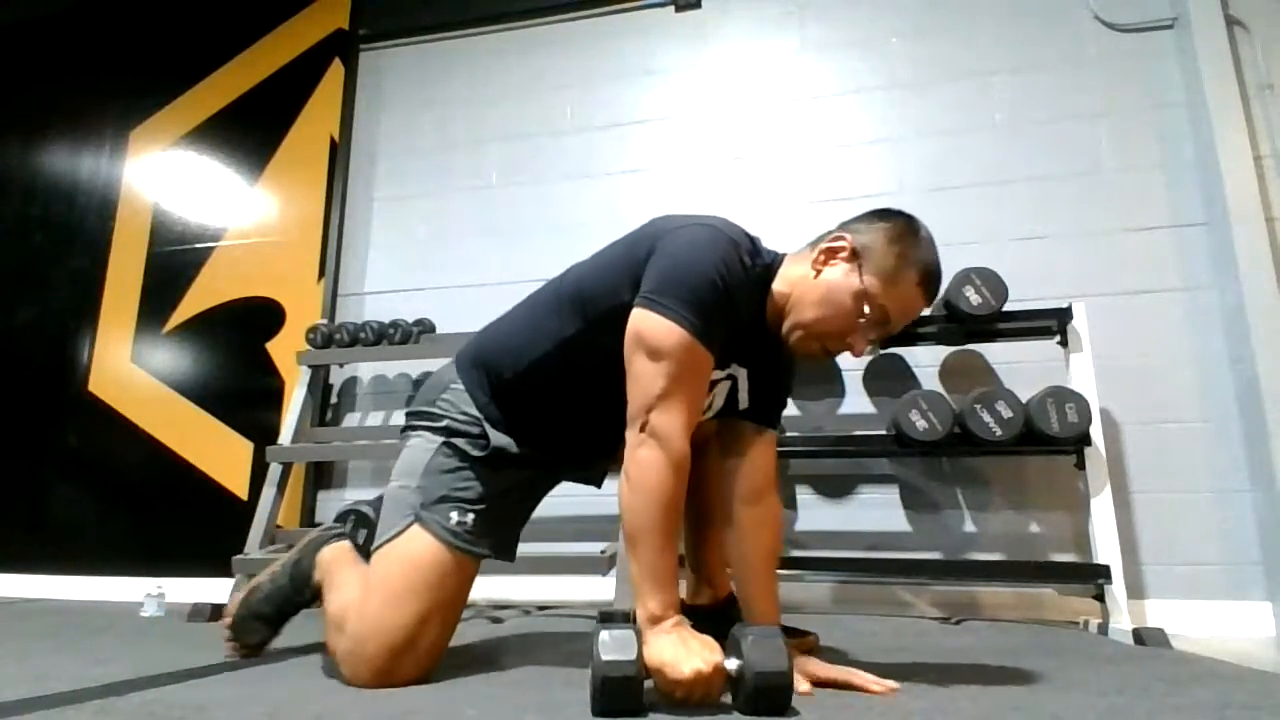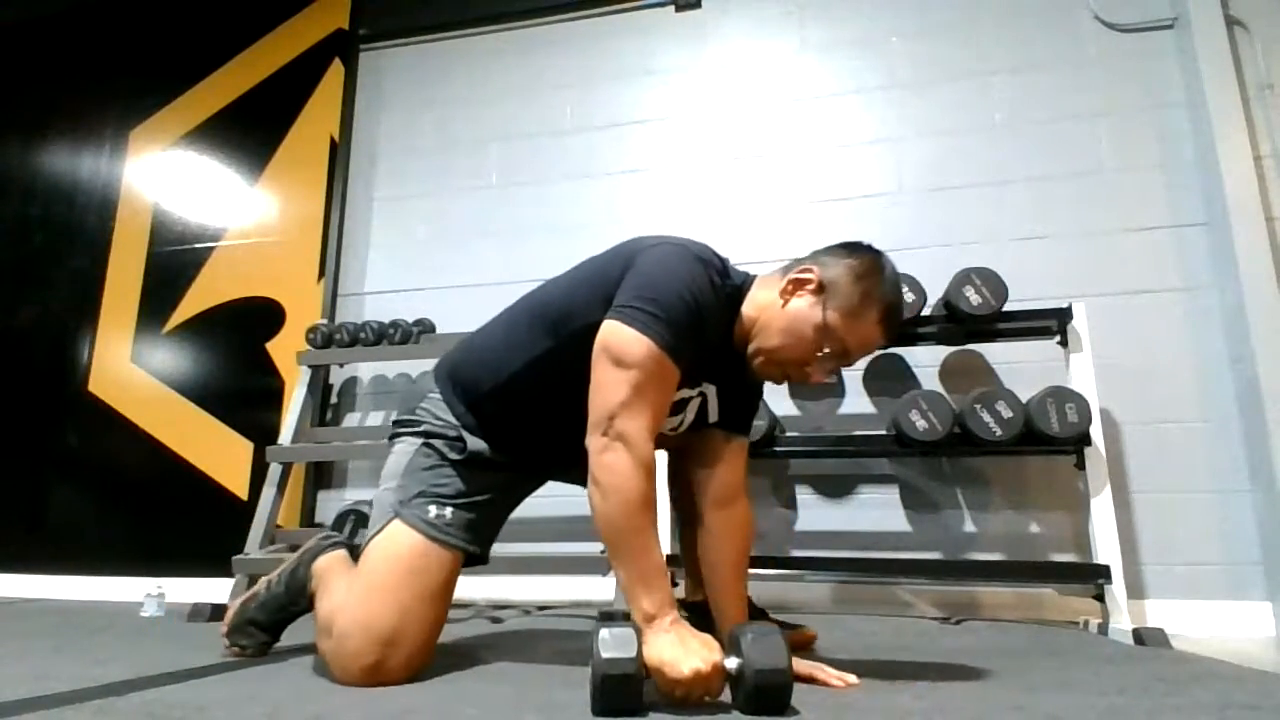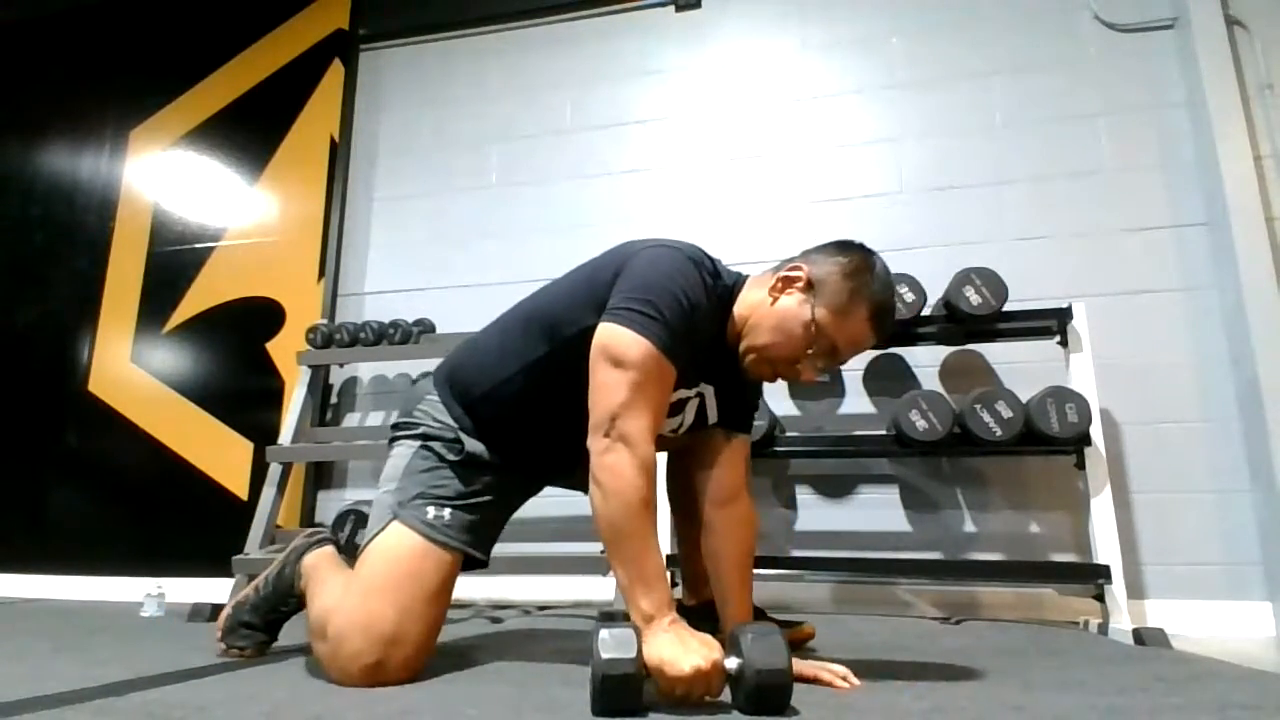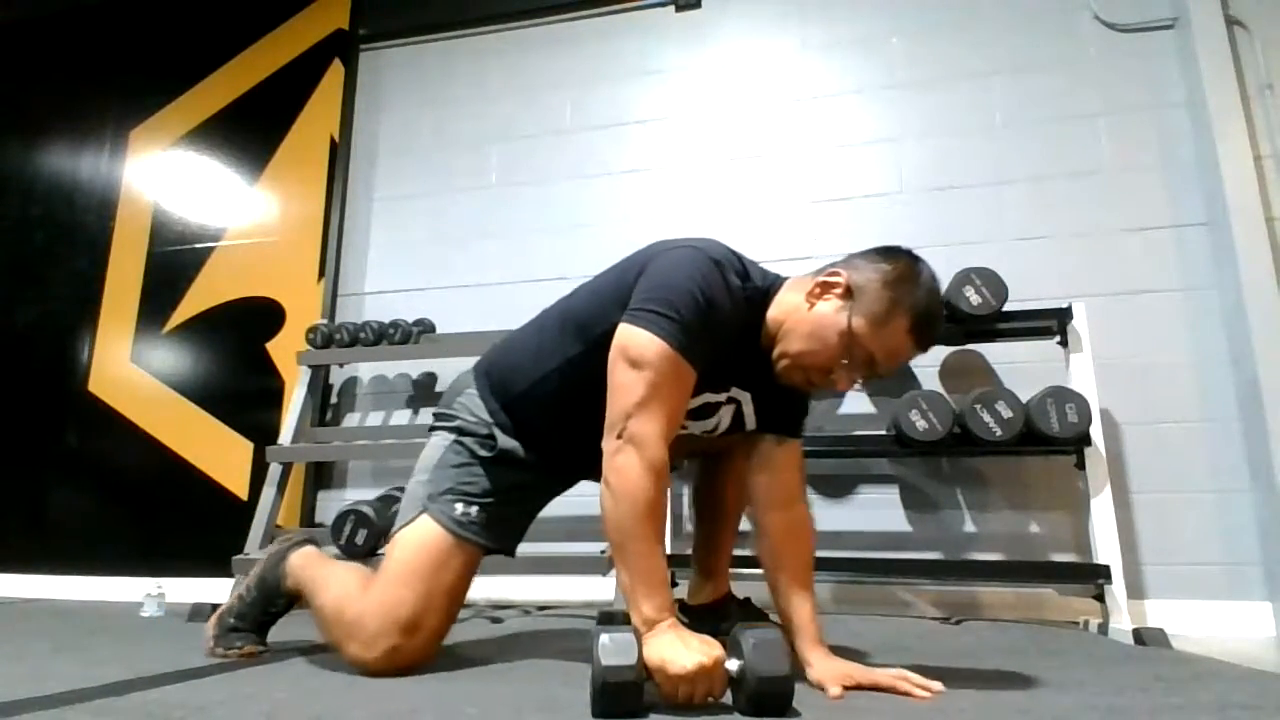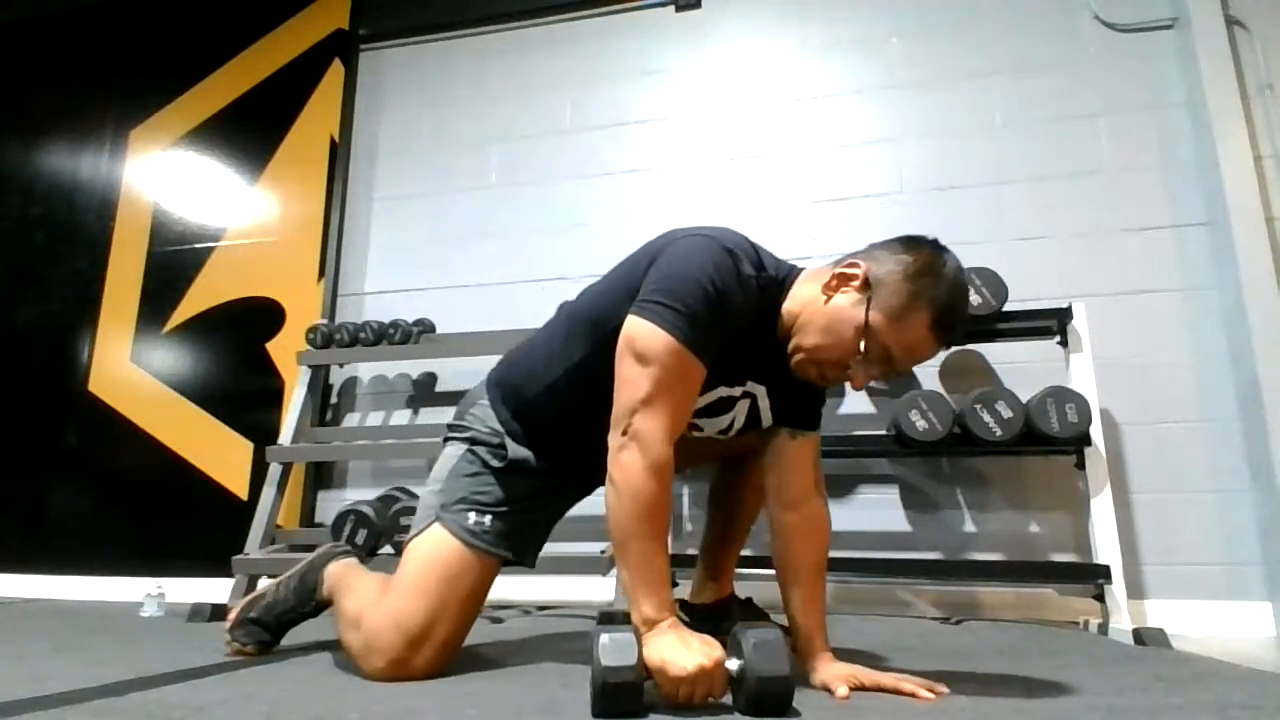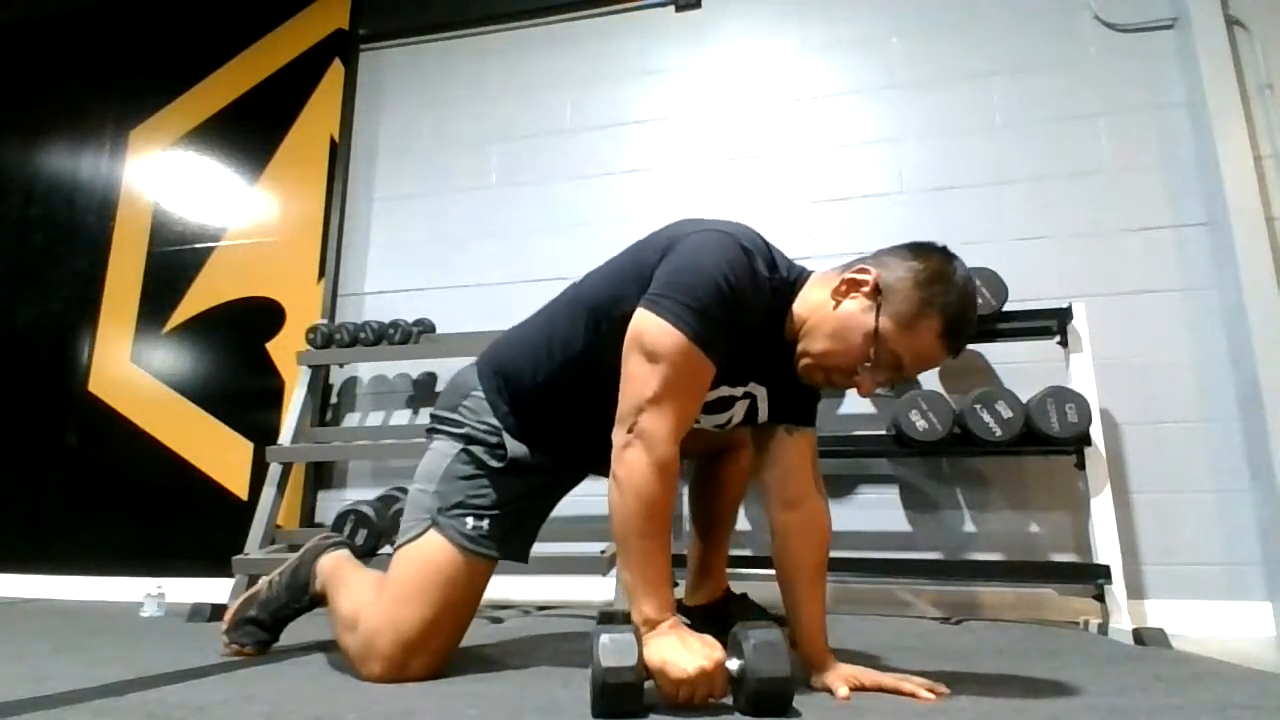
dt=0.3s
person 1, frame 1
left shoulder: (771, 353)
right shoulder: (708, 259)
left elbow: (747, 492)
right elbow: (654, 439)
right wrist: (661, 626)
left hip: (578, 433)
right hip: (479, 420)
right knee: (380, 658)
left ankle: (711, 602)
right ankle: (328, 563)
person 1, frame 2
left shoulder: (741, 368)
right shoulder: (678, 281)
left elbow: (719, 497)
right elbow: (616, 446)
left wrist: (734, 639)
right wrist: (659, 625)
left hip: (556, 442)
right hip: (462, 428)
right knee: (370, 658)
left ankle: (699, 602)
right ankle: (323, 568)
person 1, frame 3
left shoulder: (739, 366)
right shoulder: (671, 280)
left elbow: (722, 496)
right elbow: (619, 447)
left wrist: (741, 636)
right wrist: (656, 624)
left hip: (558, 443)
right hip: (461, 431)
right knee: (369, 656)
left ankle: (700, 603)
right ankle: (311, 566)
person 1, frame 4
left shoulder: (784, 371)
right shoulder: (697, 283)
left elbow: (778, 504)
right elbow: (631, 446)
left wrist: (812, 649)
right wrist: (656, 626)
left hip: (585, 442)
right hip: (496, 428)
right knee: (384, 641)
left ankle: (708, 603)
right ankle: (298, 567)
person 1, frame 5
left shoulder: (804, 361)
right shoulder: (709, 273)
left elbow: (796, 500)
right elbow: (638, 444)
left wrist: (816, 654)
right wrist: (657, 627)
left hip: (602, 446)
right hip: (511, 435)
right knee: (397, 651)
left ankle: (712, 602)
right ankle: (335, 576)
person 1, frame 6
left shoulder: (799, 354)
right shoulder: (720, 269)
left elbow: (795, 501)
right elbow: (642, 441)
left wrist: (817, 660)
right wrist: (657, 627)
left hip: (592, 437)
right hip: (501, 427)
right knee: (393, 655)
left ankle: (707, 600)
right ankle: (328, 569)
